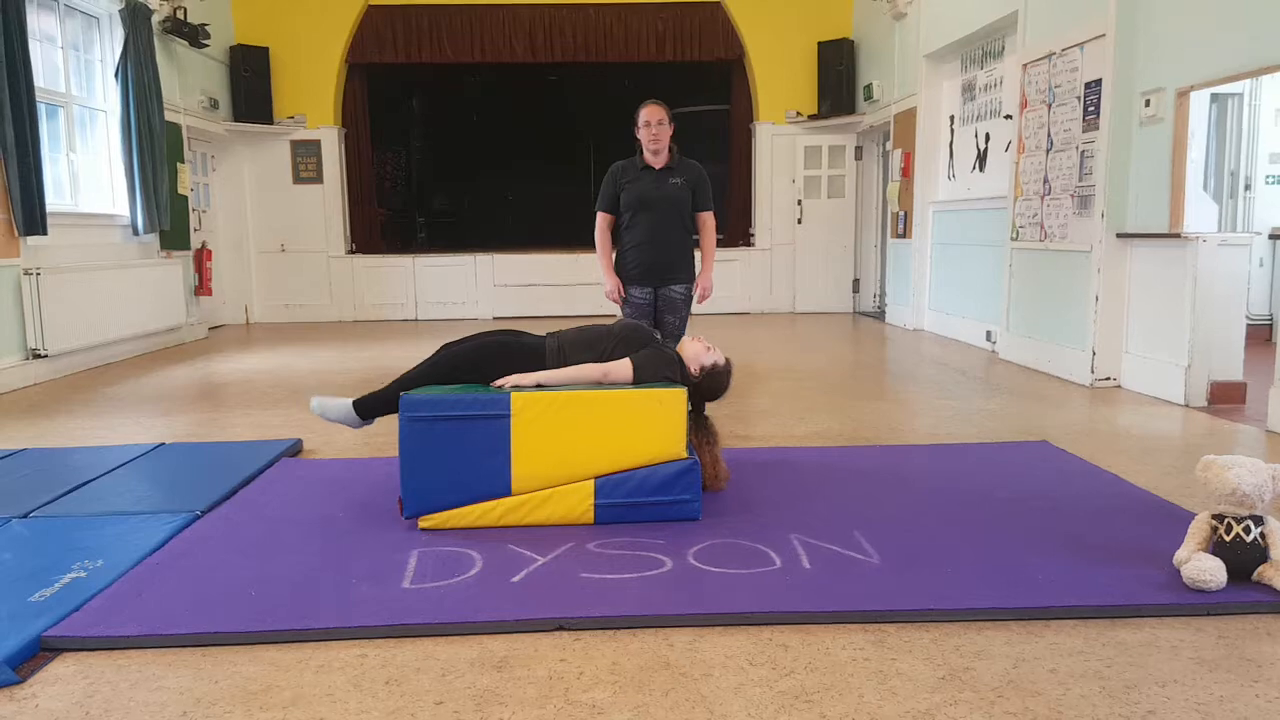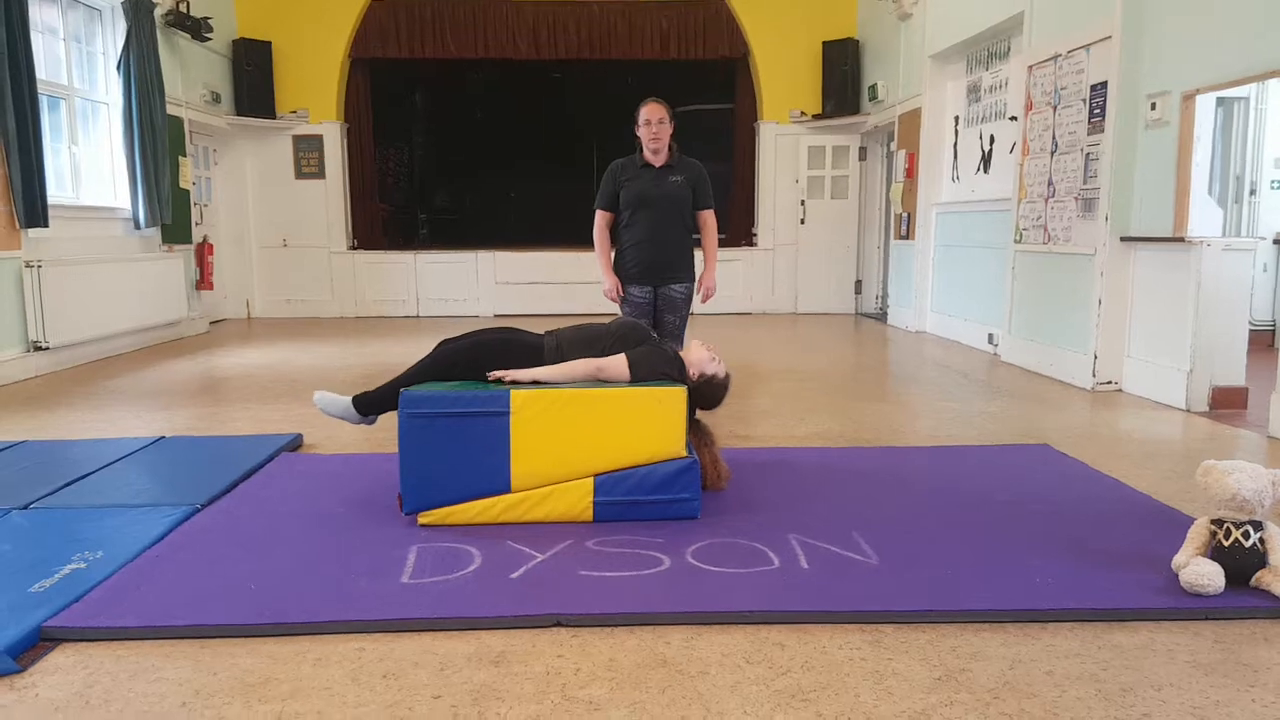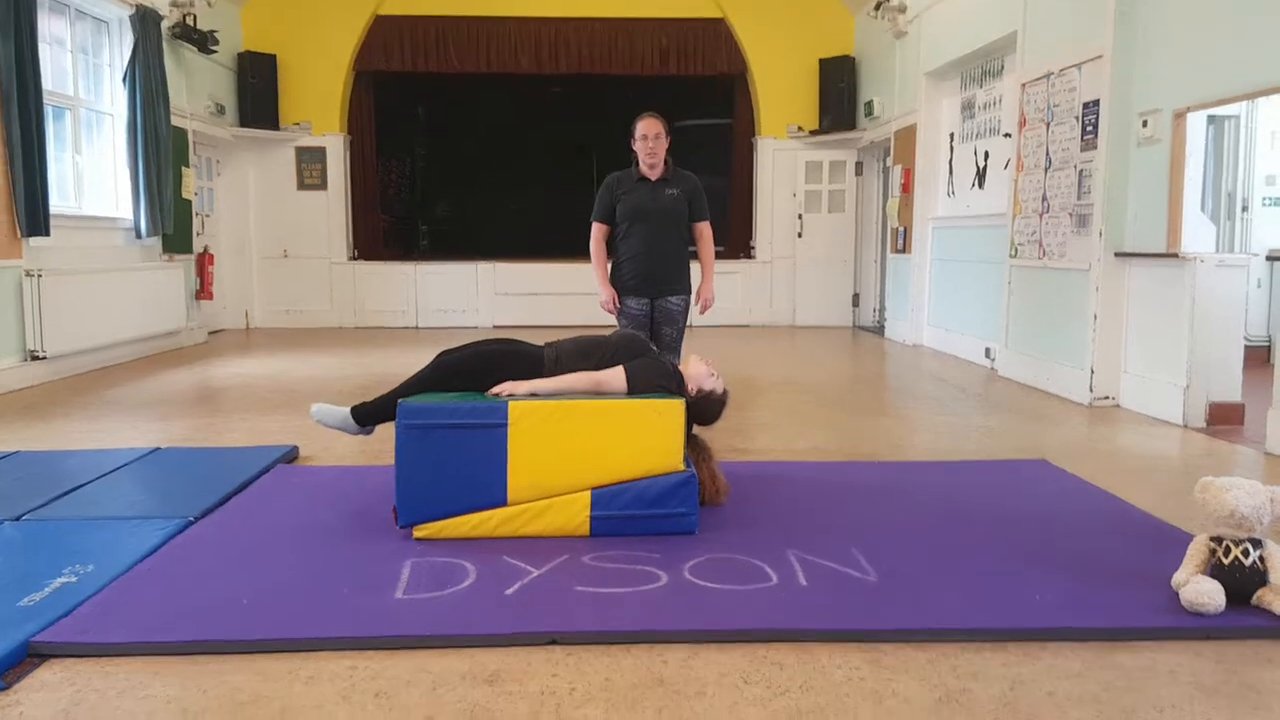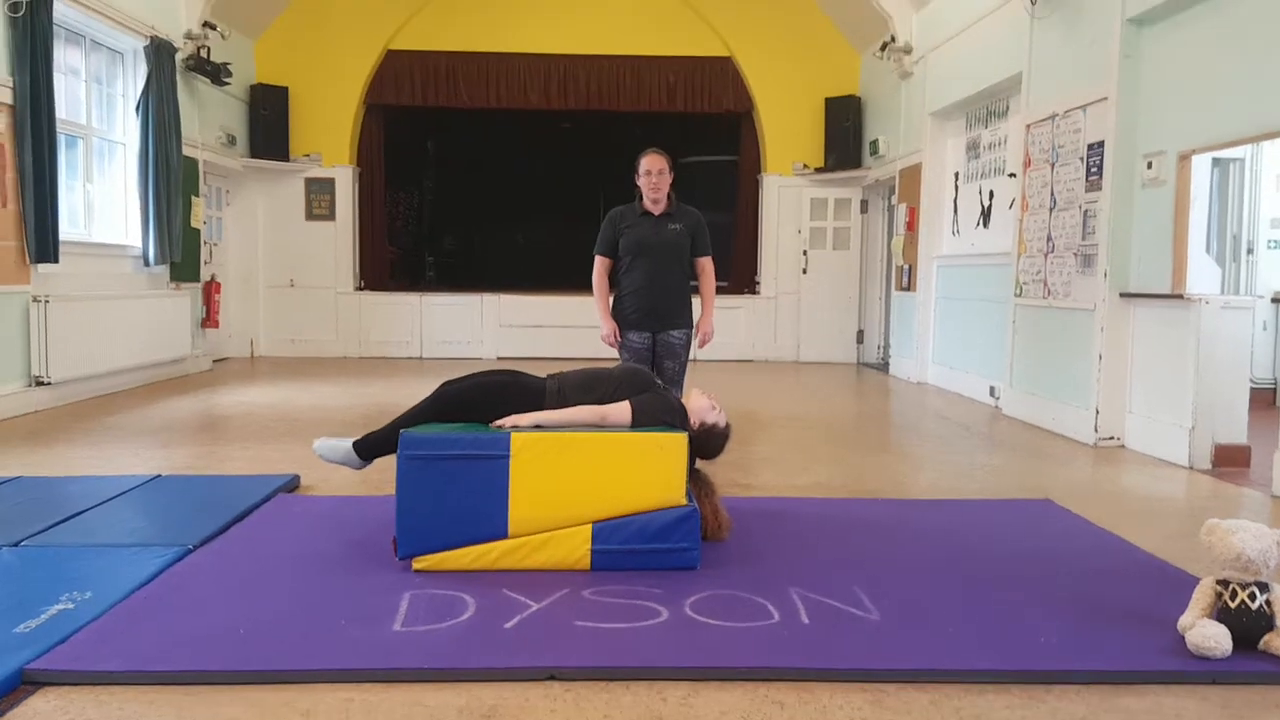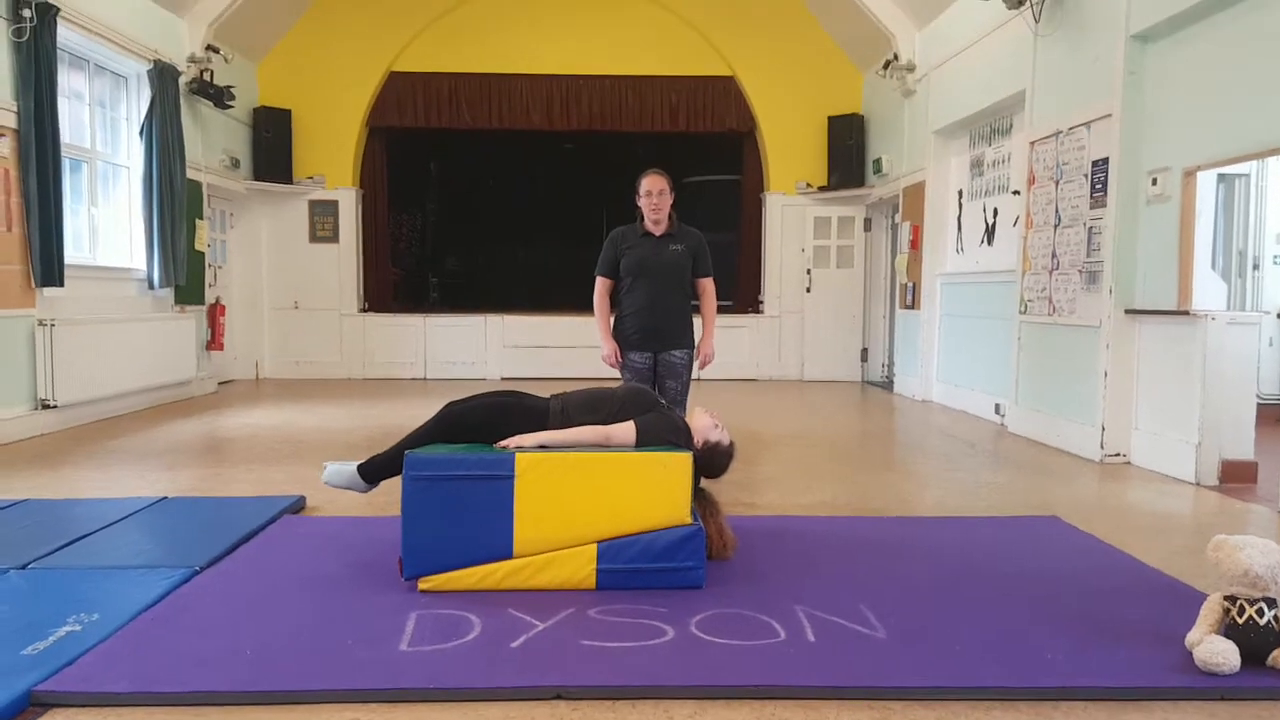
dt=0.3s
person 1, frame 1
left shoulder: (665, 364)
right shoulder: (661, 351)
left elbow: (602, 374)
left wrist: (533, 378)
left hip: (544, 362)
right hip: (545, 346)
left knee: (450, 366)
right knee: (451, 353)
left ankle: (362, 409)
right ankle: (365, 408)
person 1, frame 2
left shoulder: (662, 365)
right shoulder: (663, 354)
left elbow: (598, 369)
left wrist: (530, 374)
left hip: (542, 361)
right hip: (544, 346)
left knee: (448, 361)
right knee: (449, 349)
left ankle: (364, 407)
right ankle: (370, 404)
person 1, frame 3
left shoulder: (662, 377)
right shoulder: (662, 367)
left elbow: (596, 382)
left wrist: (528, 386)
left hip: (542, 372)
right hip: (544, 359)
left knee: (447, 371)
right knee: (449, 360)
left ankle: (362, 417)
right ankle: (368, 415)
person 1, frame 4
left shoulder: (667, 411)
right shoulder: (664, 399)
left elbow: (600, 415)
left wrist: (532, 418)
left hip: (544, 404)
right hip: (546, 389)
left knee: (449, 401)
right knee: (451, 391)
left ankle: (362, 451)
right ankle: (367, 445)
person 1, frame 5
left shoulder: (670, 430)
right shoulder: (668, 418)
left elbow: (605, 435)
left wrist: (536, 438)
left hip: (547, 424)
right hip: (549, 410)
left knee: (453, 422)
right knee: (454, 412)
left ankle: (367, 475)
right ankle: (371, 469)
person 2, frame 1
left shoulder: (692, 172)
right shoulder: (619, 173)
left elbow: (706, 224)
right elbow: (603, 226)
left wrist: (706, 271)
right wrist: (608, 274)
left hip: (678, 279)
right hip: (633, 280)
left knee: (672, 348)
person 2, frame 2
left shoulder: (692, 170)
right shoulder: (618, 171)
left elbow: (707, 222)
right elbow: (601, 224)
left wrist: (709, 270)
right wrist: (607, 272)
left hip: (677, 278)
right hip: (633, 278)
left knee: (671, 348)
person 2, frame 3
left shoulder: (688, 183)
right shoulder: (615, 184)
left elbow: (703, 233)
right elbow: (598, 237)
left wrist: (707, 281)
right wrist: (603, 284)
left hip: (674, 290)
right hip: (629, 290)
left knee: (669, 360)
person 2, frame 4
left shoulder: (691, 218)
right shoulder: (618, 218)
left elbow: (705, 269)
right elbow: (600, 270)
left wrist: (707, 315)
right wrist: (604, 317)
left hip: (676, 324)
right hip: (631, 323)
left knee: (671, 394)
person 2, frame 5
left shoulder: (692, 239)
right shoulder: (619, 239)
left elbow: (706, 290)
right elbow: (602, 291)
left wrist: (708, 337)
right wrist: (606, 338)
left hip: (677, 344)
right hip: (632, 344)
left knee: (674, 413)
